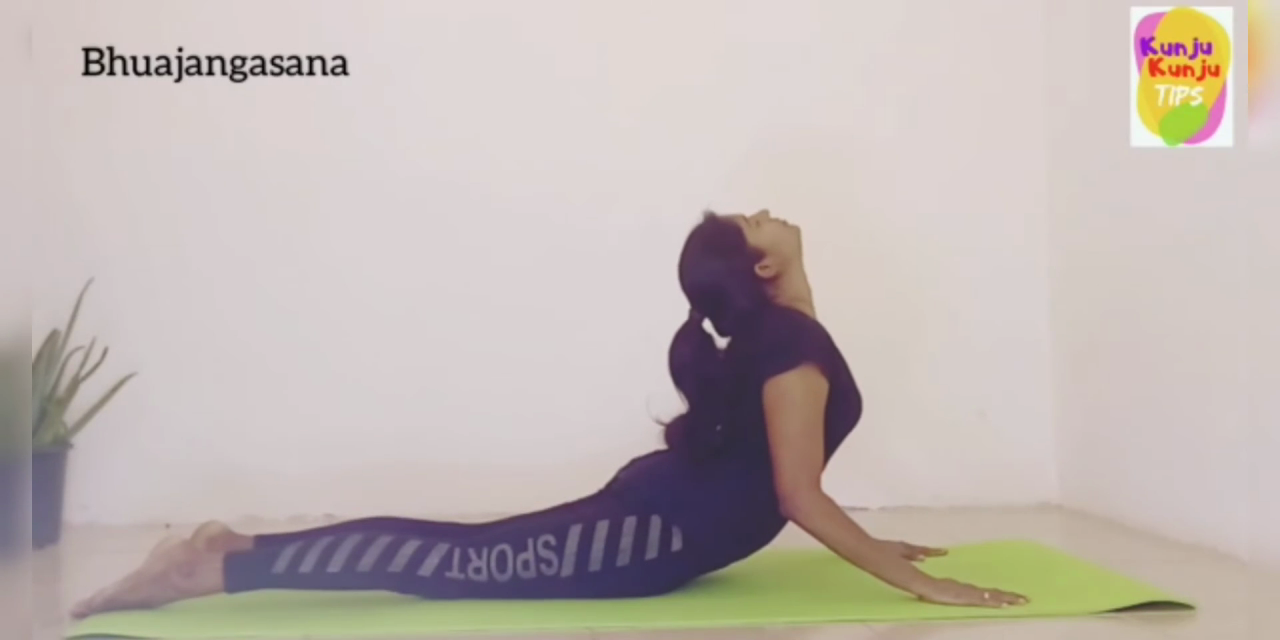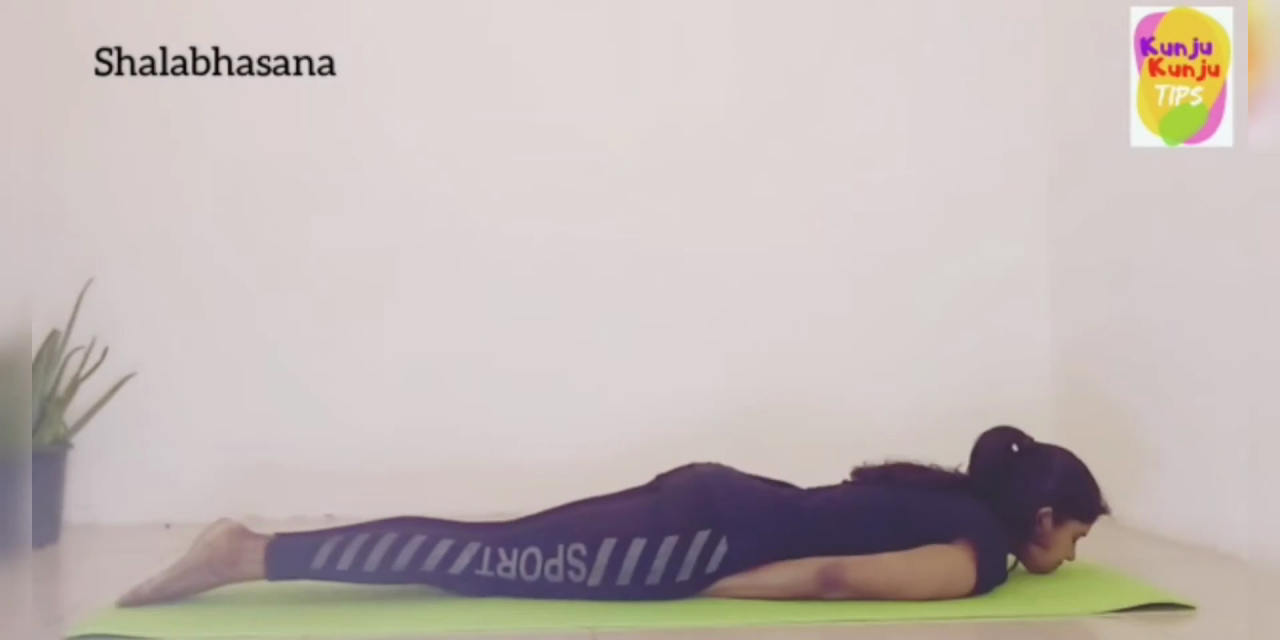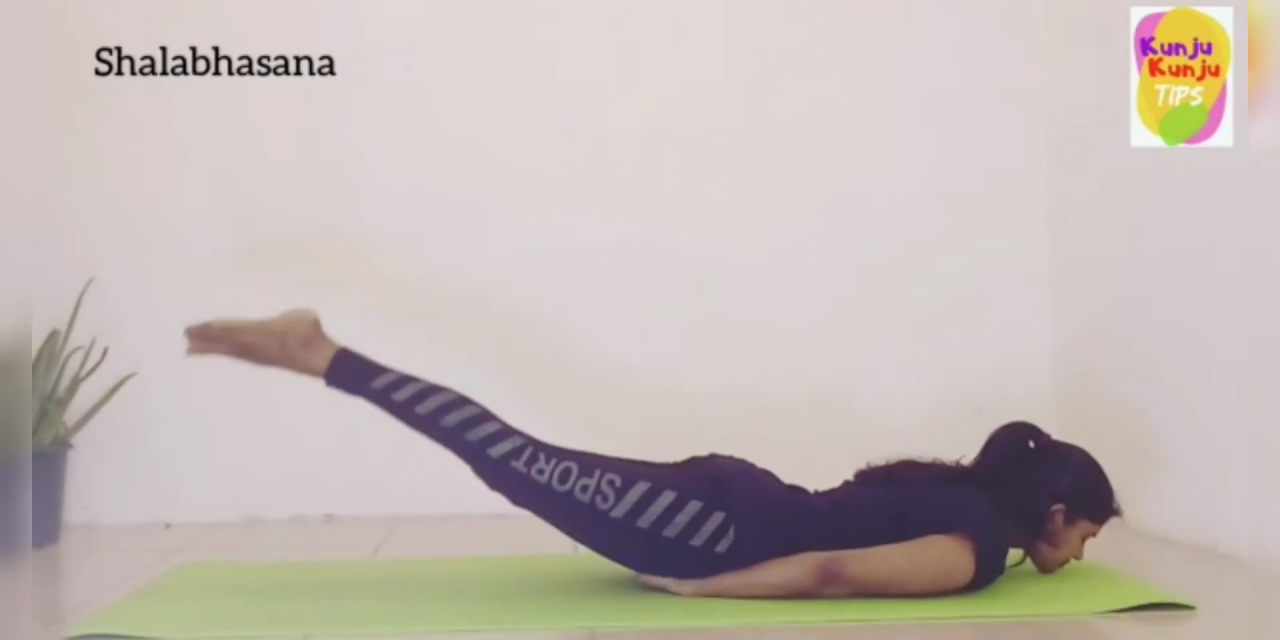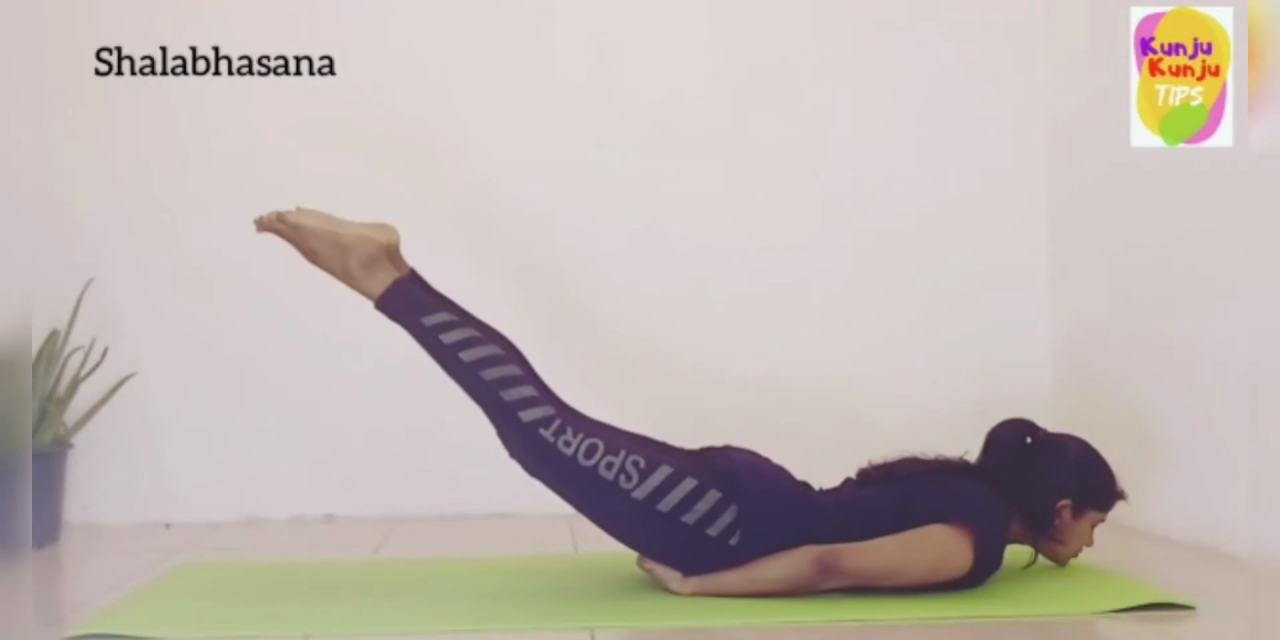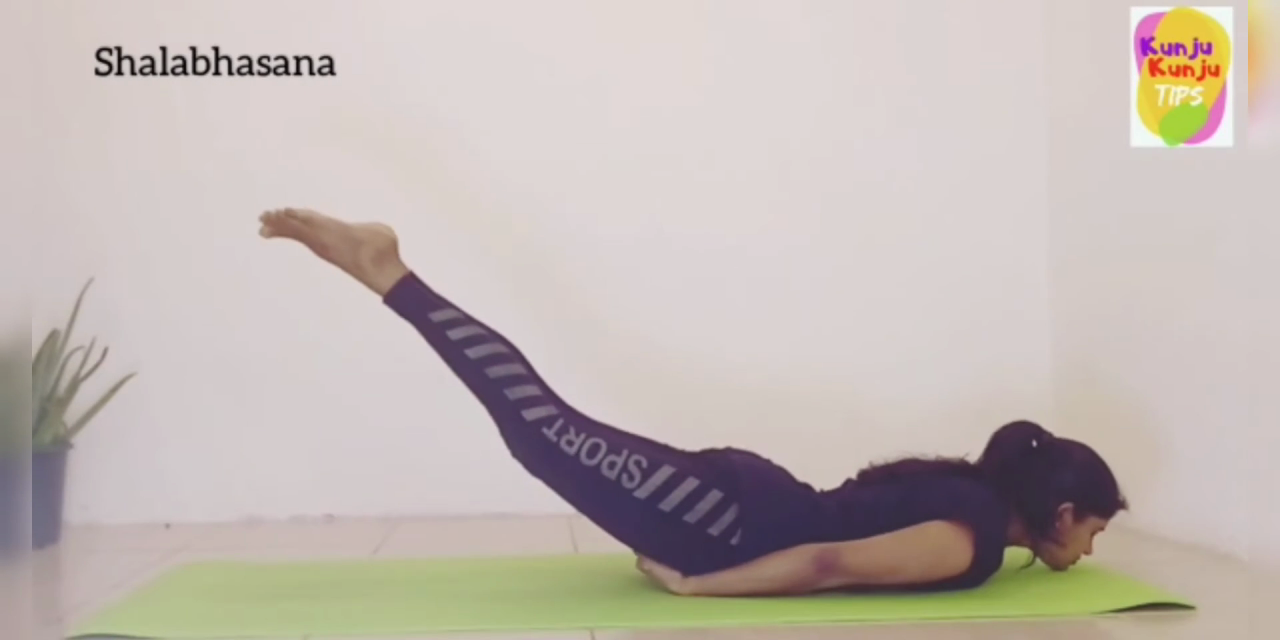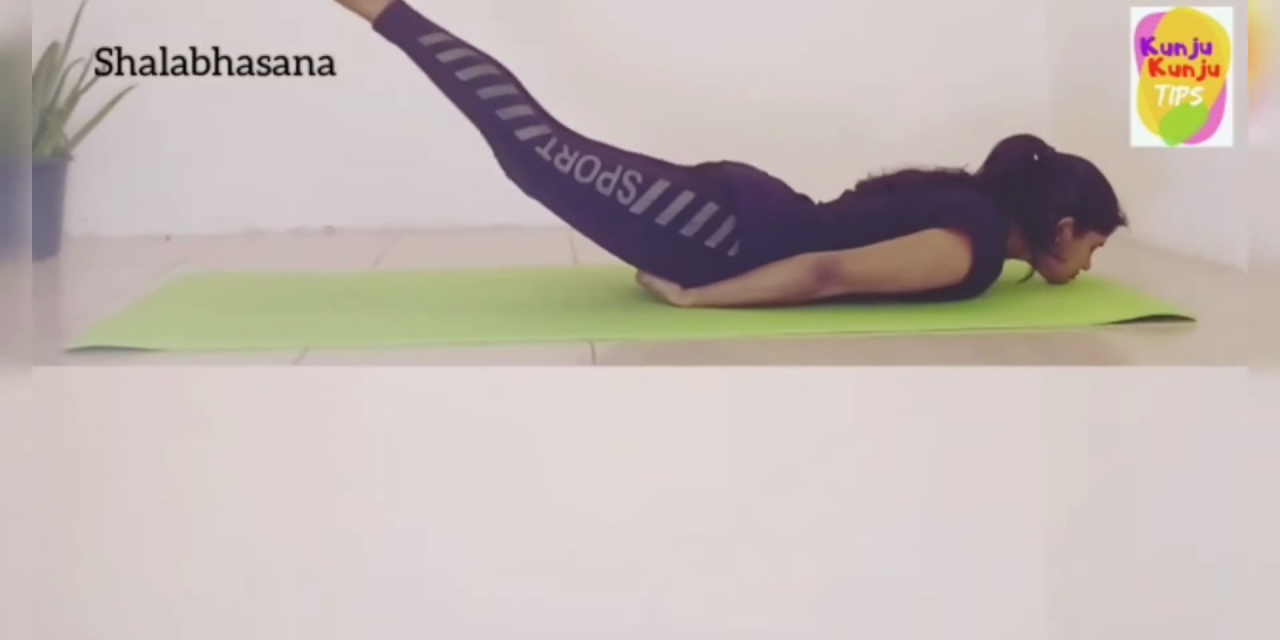
dt=0.5s
person 1, frame 1
left shoulder: (772, 333)
right shoulder: (794, 346)
left elbow: (781, 479)
right elbow: (801, 499)
left wrist: (876, 545)
right wrist: (917, 581)
left hip: (658, 506)
right hip: (658, 534)
left knee: (456, 546)
right knee: (455, 566)
left ankle: (235, 547)
right ankle: (205, 571)
person 1, frame 2
left shoulder: (963, 493)
right shoulder: (978, 555)
right elbow: (840, 570)
right wrist: (722, 591)
left hip: (710, 504)
right hip: (707, 537)
left knee: (487, 547)
right knee: (491, 563)
left ankle: (262, 546)
right ankle: (250, 557)
person 1, frame 3
left shoulder: (971, 497)
right shoulder: (977, 548)
right elbow: (832, 570)
right wrist: (697, 589)
left hip: (727, 503)
right hip: (720, 528)
left knee: (521, 463)
right knee: (514, 460)
left ankle: (317, 348)
right ankle: (314, 352)
person 1, frame 4
left shoulder: (971, 489)
right shoulder: (974, 544)
right elbow: (828, 568)
right wrist: (693, 584)
left hip: (739, 493)
right hip: (729, 523)
left knee: (549, 426)
right knee: (539, 426)
left ankle: (388, 275)
right ankle: (384, 279)
person 1, frame 5
left shoulder: (971, 490)
right shoulder: (976, 541)
right elbow: (829, 565)
right wrist: (693, 585)
left hip: (742, 497)
right hip: (731, 525)
left knee: (553, 429)
right knee: (544, 428)
left ankle: (389, 272)
right ankle: (387, 275)
person 1, frame 6
left shoulder: (964, 203)
right shoulder: (972, 251)
right elbow: (832, 273)
right wrist: (700, 295)
left hip: (745, 218)
right hip: (736, 237)
left knee: (558, 158)
right knee: (548, 158)
